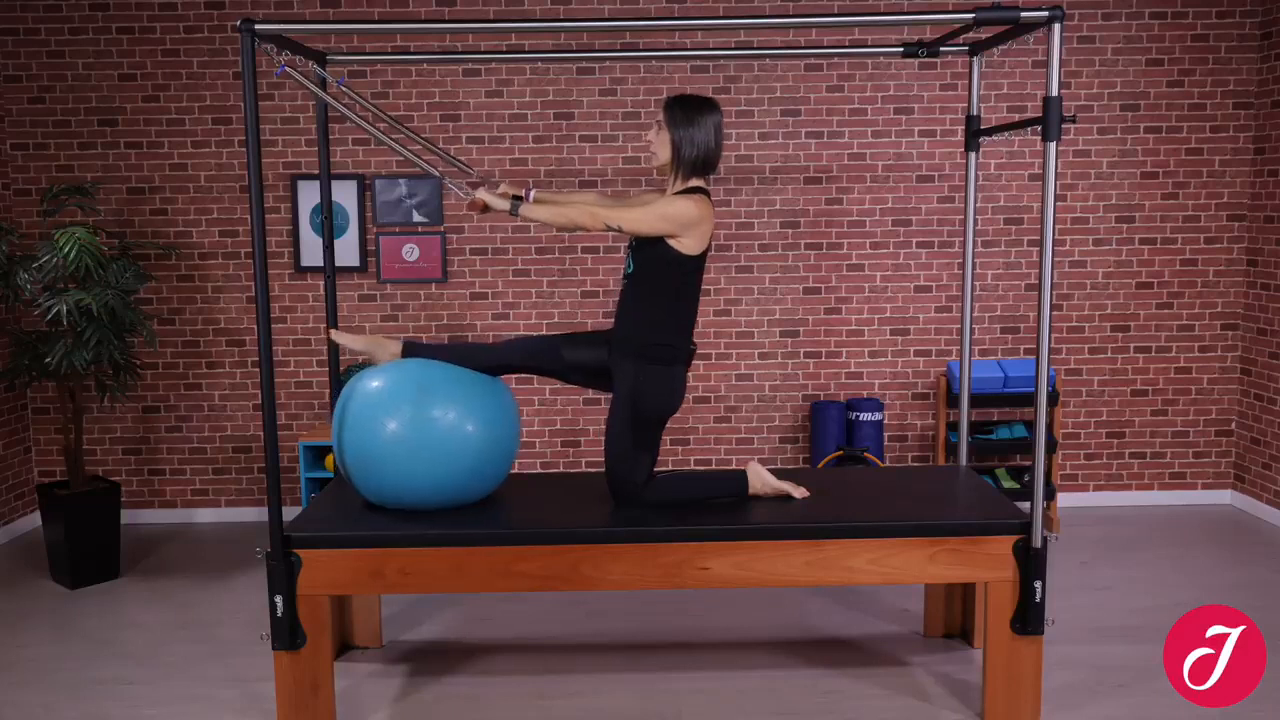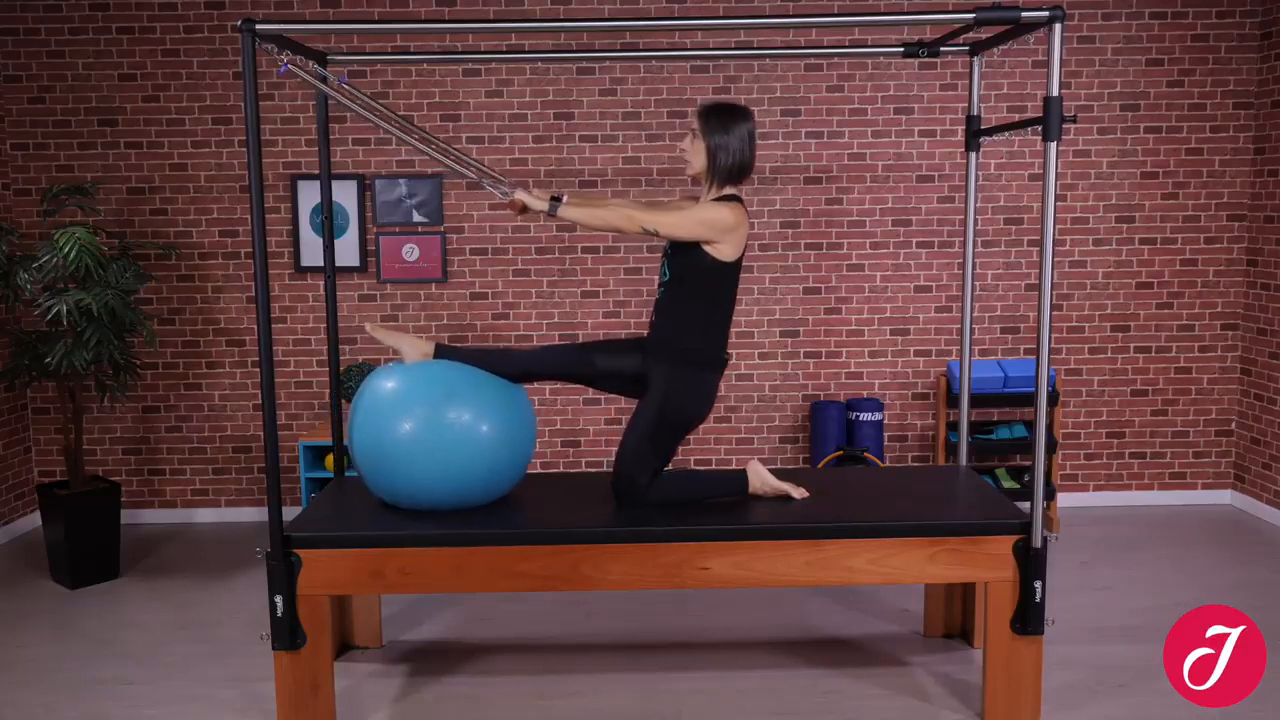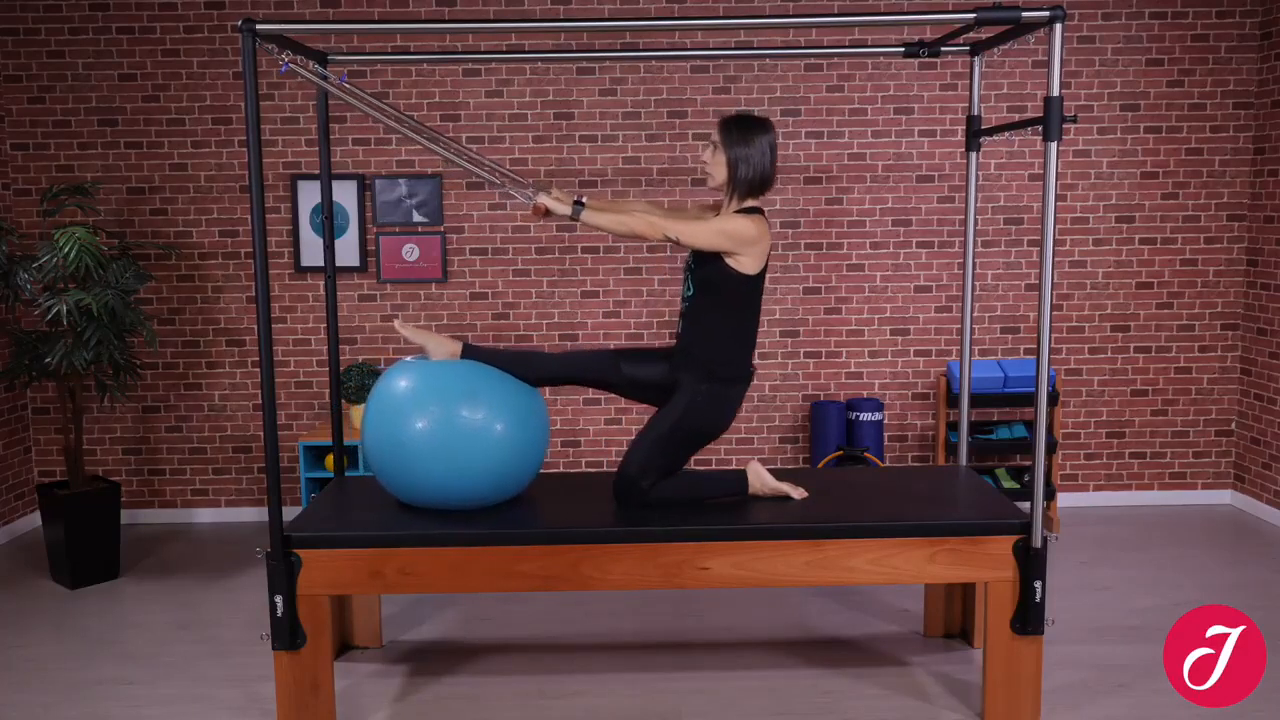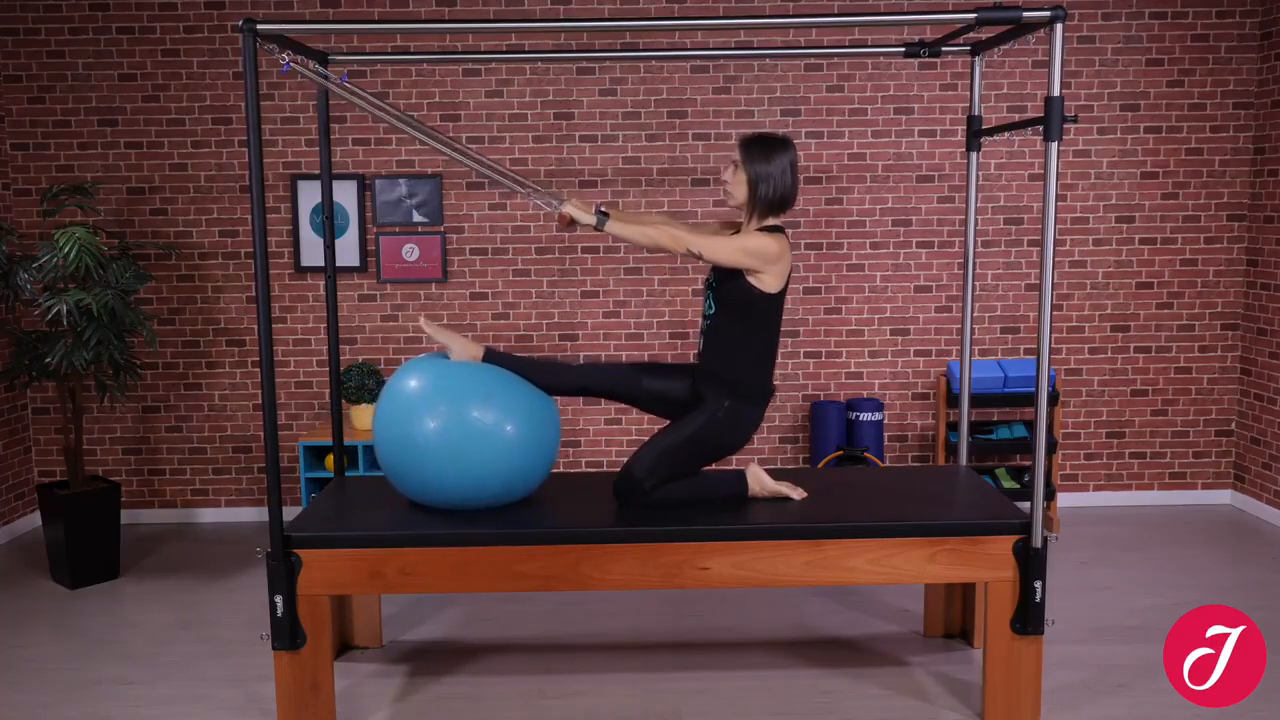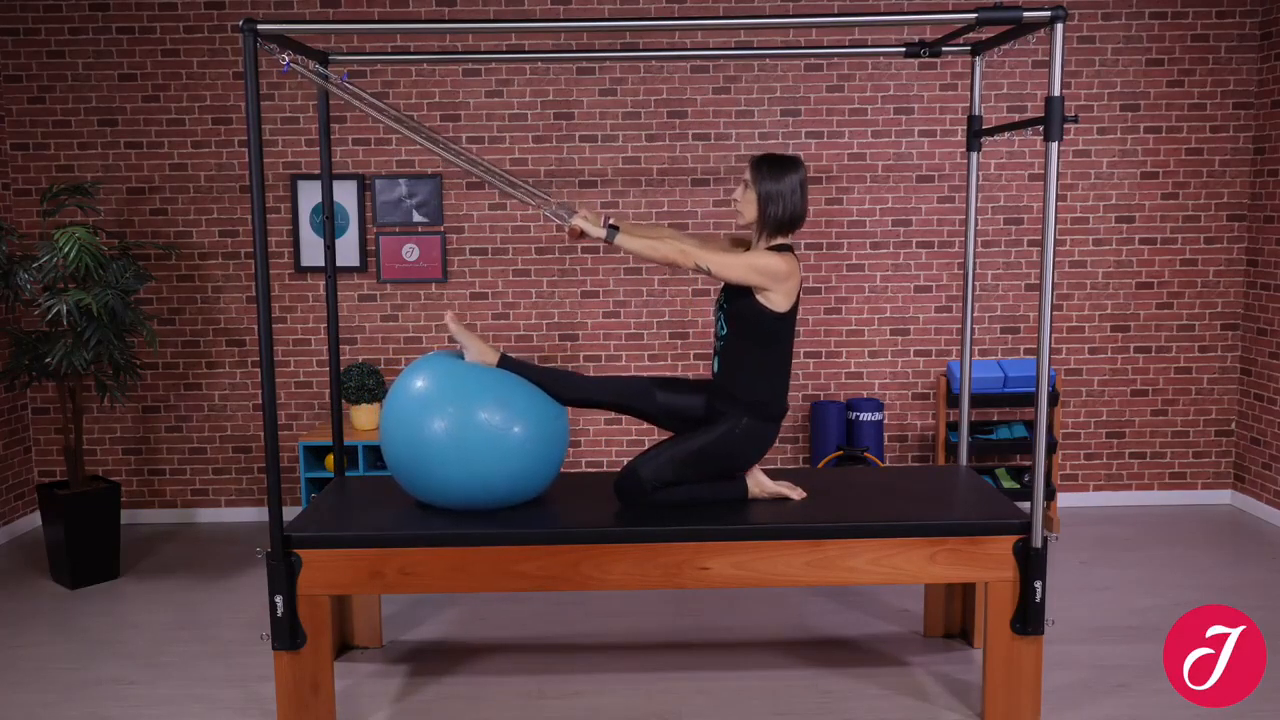
dt=1s
person 1, frame 1
left shoulder: (691, 209)
right shoulder: (670, 198)
left elbow: (594, 219)
right elbow: (601, 201)
left wrist: (512, 208)
right wrist: (528, 193)
left hip: (655, 365)
right hip: (628, 348)
left knee: (629, 487)
right knee: (522, 354)
left ankle: (749, 481)
right ankle: (401, 353)
person 1, frame 2
left shoulder: (726, 216)
right shoulder: (702, 207)
left elbow: (629, 222)
right elbow: (631, 206)
left wrist: (548, 208)
right wrist: (558, 200)
left hip: (688, 373)
right hip: (660, 355)
left knee: (631, 487)
right knee: (556, 361)
left ankle: (749, 481)
right ankle: (431, 354)
person 1, frame 3
left shoulder: (747, 228)
right shoulder: (723, 215)
left elbow: (651, 229)
right elbow: (652, 211)
left wrist: (572, 212)
right wrist: (577, 203)
left hip: (713, 386)
right hip: (686, 367)
left knee: (632, 488)
right knee: (575, 366)
left ankle: (748, 482)
right ankle: (458, 353)
person 1, frame 4
left shoulder: (769, 247)
right shoulder: (742, 234)
left elbow: (673, 242)
right elbow: (671, 226)
left wrist: (597, 221)
right wrist: (598, 214)
left hip: (734, 404)
right hip: (706, 384)
left knee: (632, 489)
left ankle: (747, 484)
right ankle: (478, 356)
person 1, frame 5
left shoulder: (778, 266)
right shoulder: (751, 251)
left elbow: (681, 257)
right elbow: (677, 238)
left wrist: (606, 234)
right wrist: (607, 223)
left hip: (748, 422)
right hip: (720, 400)
left knee: (632, 487)
left ankle: (746, 485)
right ankle: (494, 361)
